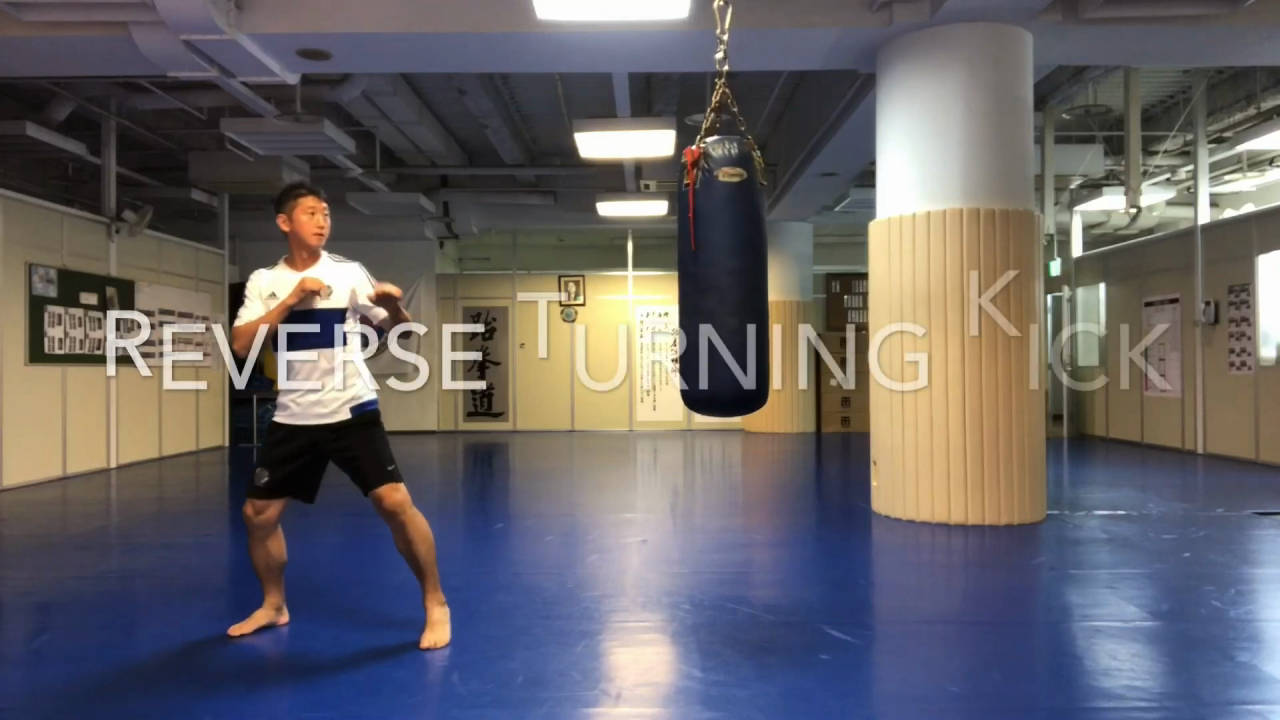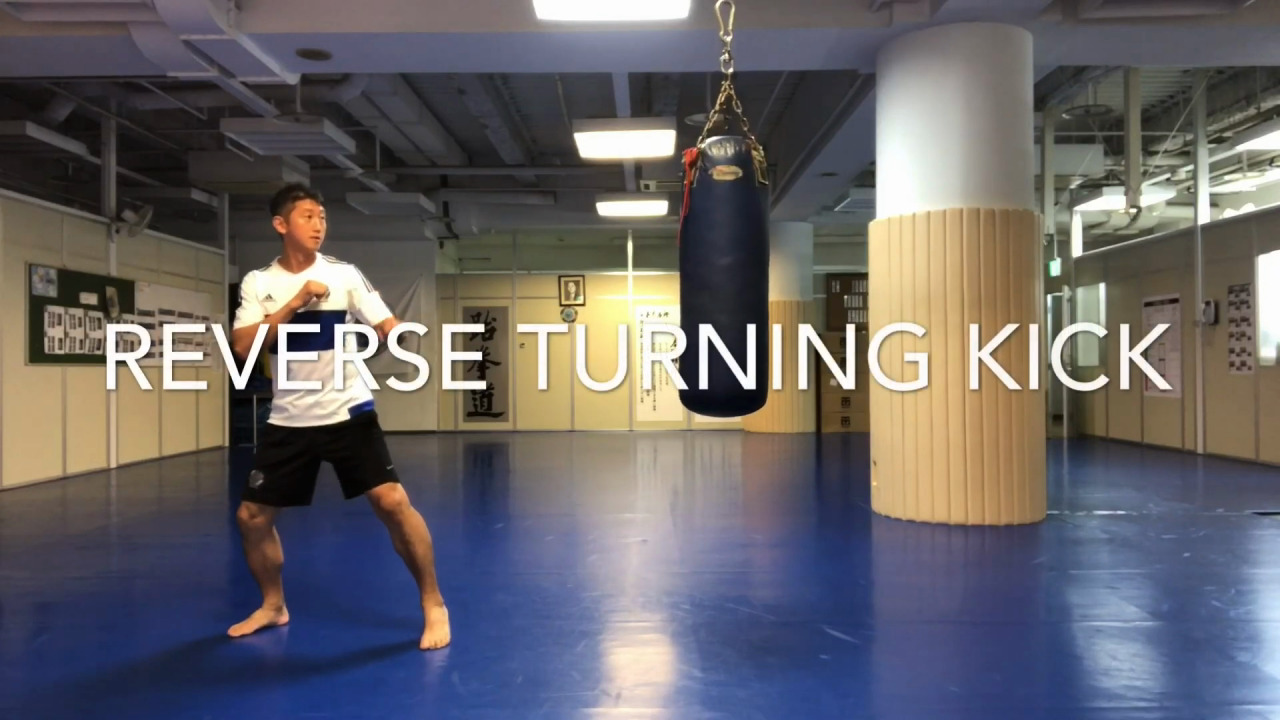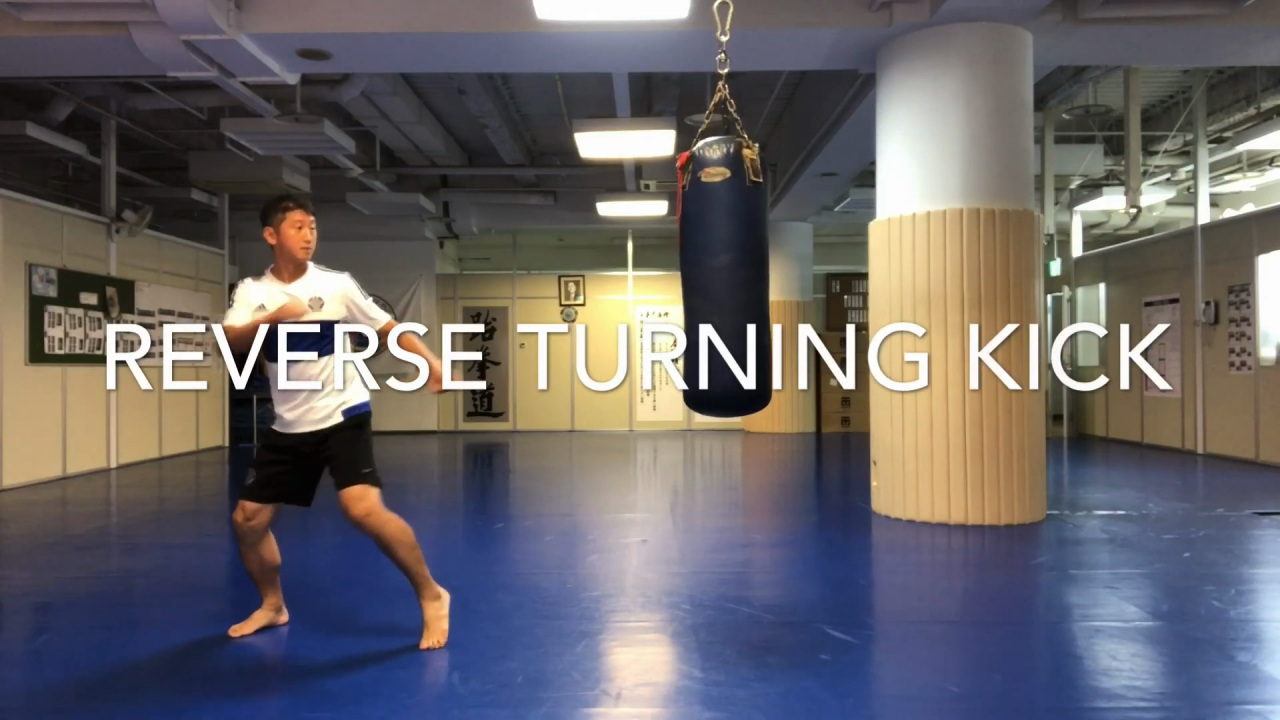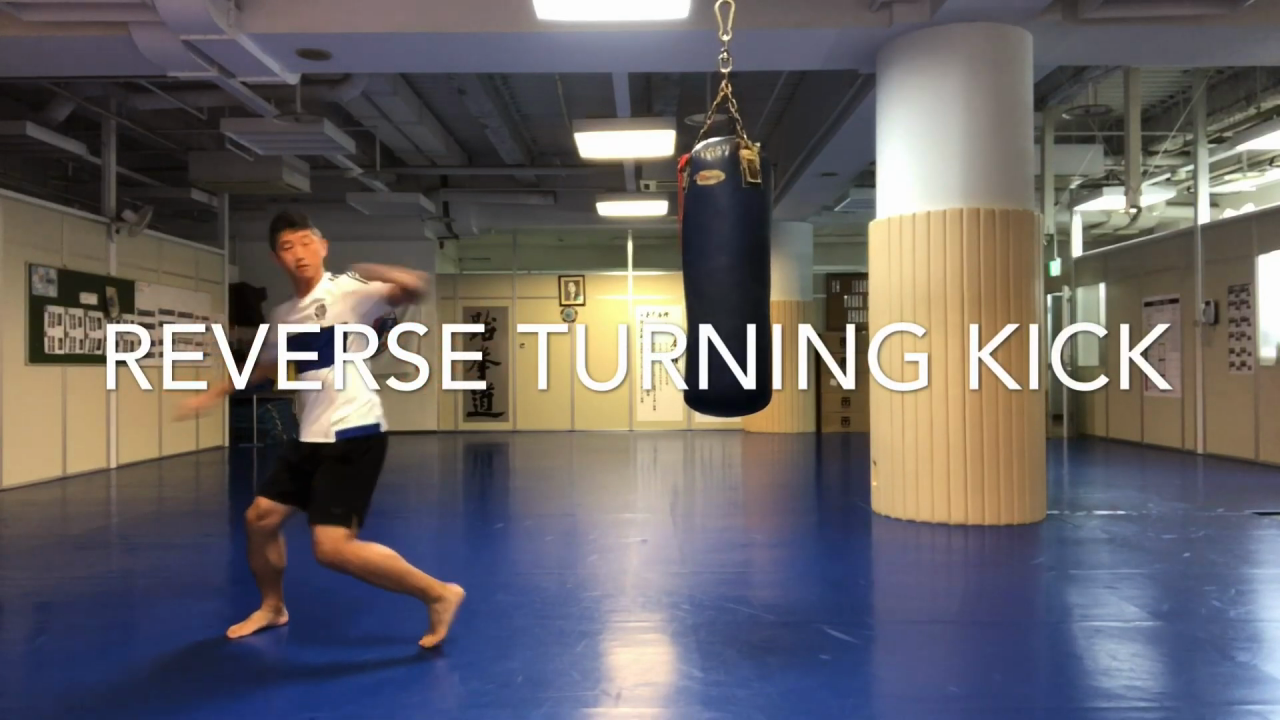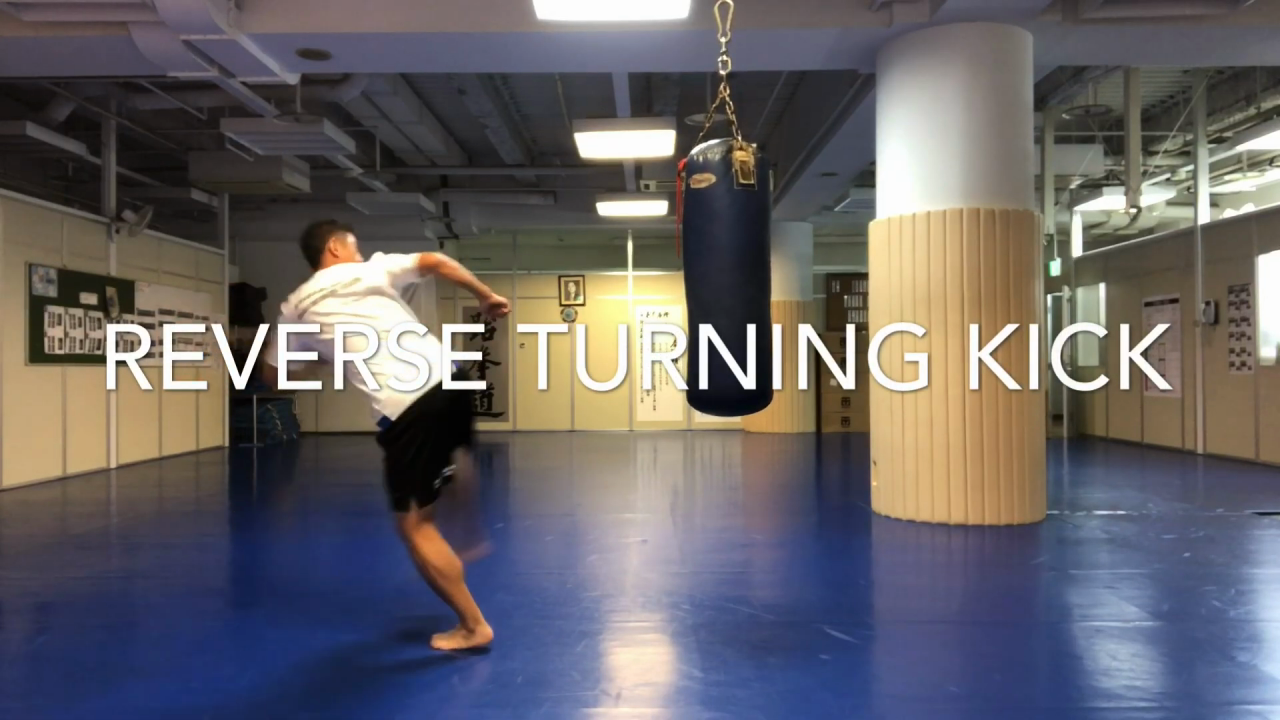
dt=1s
person 1, frame 1
left shoulder: (348, 272)
right shoulder: (264, 281)
left elbow: (399, 330)
right elbow: (241, 345)
left wrist: (392, 305)
right wrist: (291, 301)
left hip: (351, 411)
right hip: (293, 417)
left knee: (394, 502)
right knee: (259, 512)
left ankle: (435, 605)
right ankle: (274, 605)
person 1, frame 2
left shoulder: (344, 274)
right shoulder: (258, 282)
left elbow: (384, 323)
right elbow: (243, 347)
left wrist: (395, 331)
right wrist: (295, 302)
left hip: (348, 412)
right hip: (288, 421)
left knee: (391, 501)
right knee: (252, 516)
left ankle: (433, 605)
right ankle: (273, 605)
person 1, frame 3
left shoulder: (337, 284)
right shoulder: (251, 291)
left elbow: (387, 327)
right elbow: (227, 343)
left wrist: (432, 364)
right wrist: (273, 318)
left hip: (343, 417)
right hip: (288, 428)
left knee: (363, 508)
right knee: (247, 519)
left ankle: (432, 597)
right ankle: (272, 605)
person 1, frame 4
left shoulder: (347, 290)
right shoulder: (284, 314)
left elbow: (407, 292)
right elbow: (262, 367)
left wrist: (397, 278)
right wrist: (213, 394)
left hip: (354, 437)
right hip: (310, 439)
left knee: (333, 547)
right knee: (260, 518)
left ankle: (439, 594)
right ankle: (272, 607)
person 1, frame 5
left shoulder: (296, 307)
right shoulder: (373, 270)
left elbow: (273, 375)
right elbow: (434, 261)
right wrist: (486, 296)
left hip: (404, 410)
right hip: (447, 383)
left knee: (414, 523)
right knee: (455, 462)
left ankle: (473, 626)
